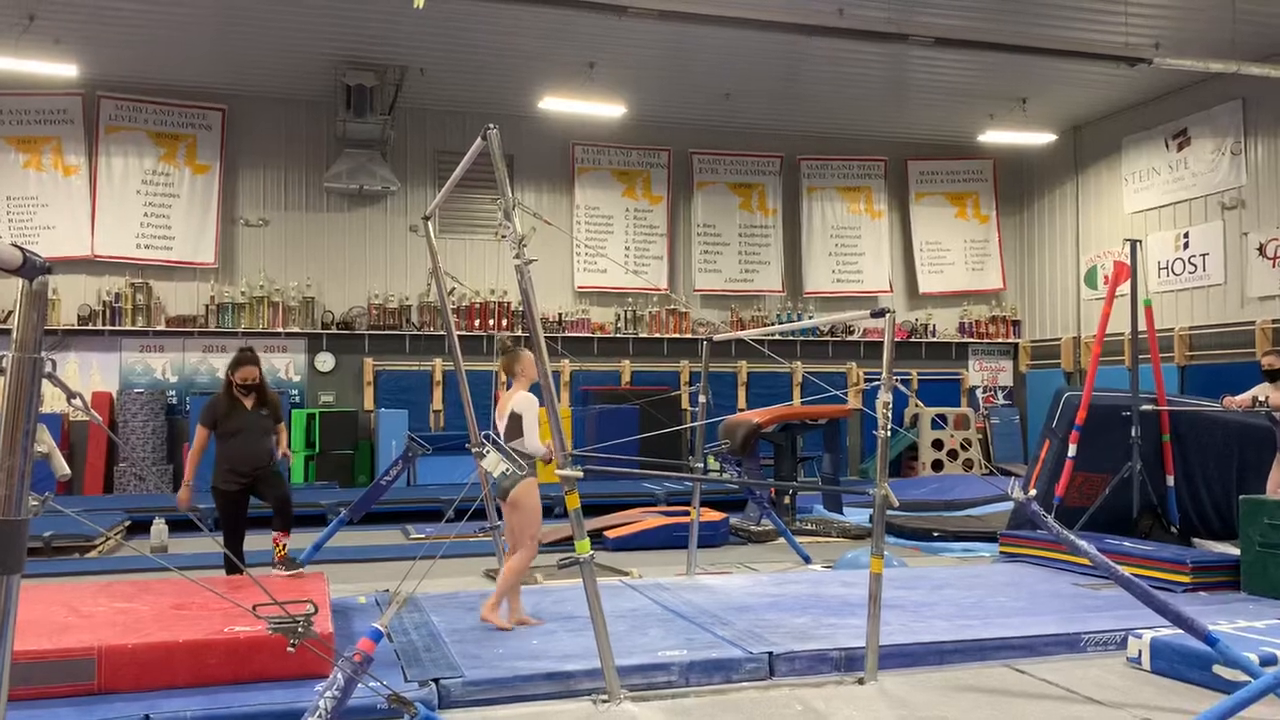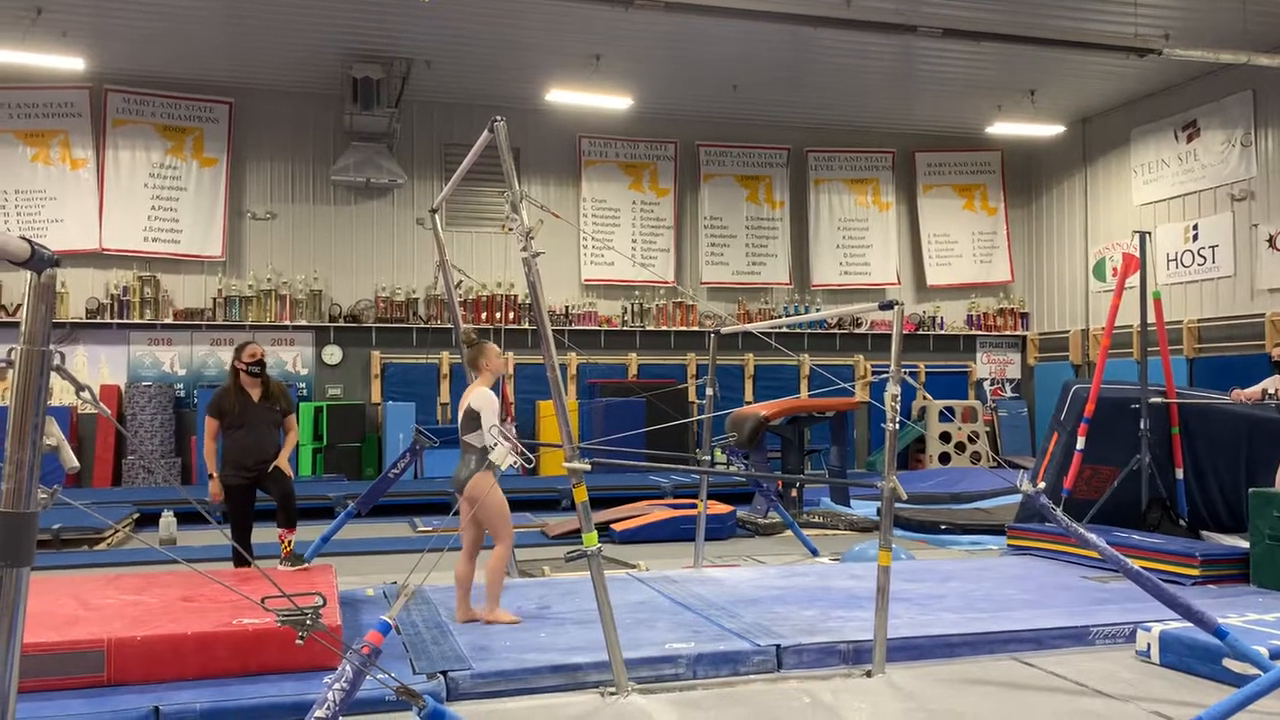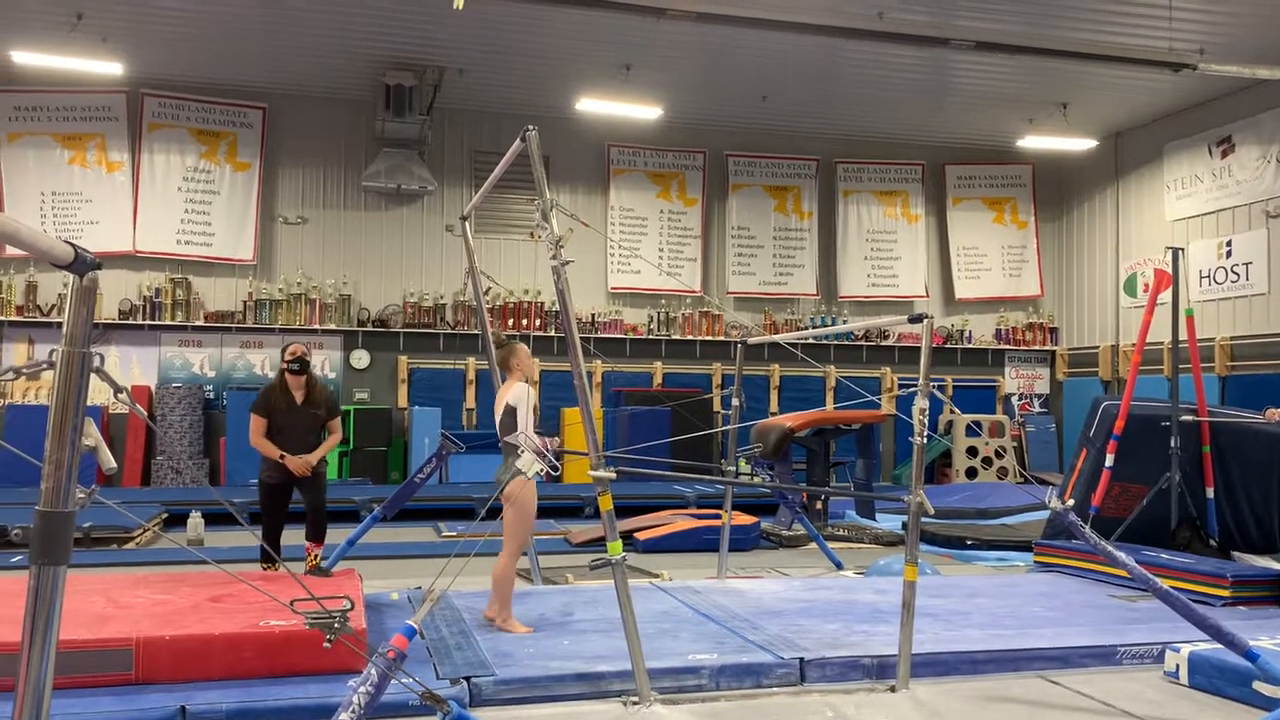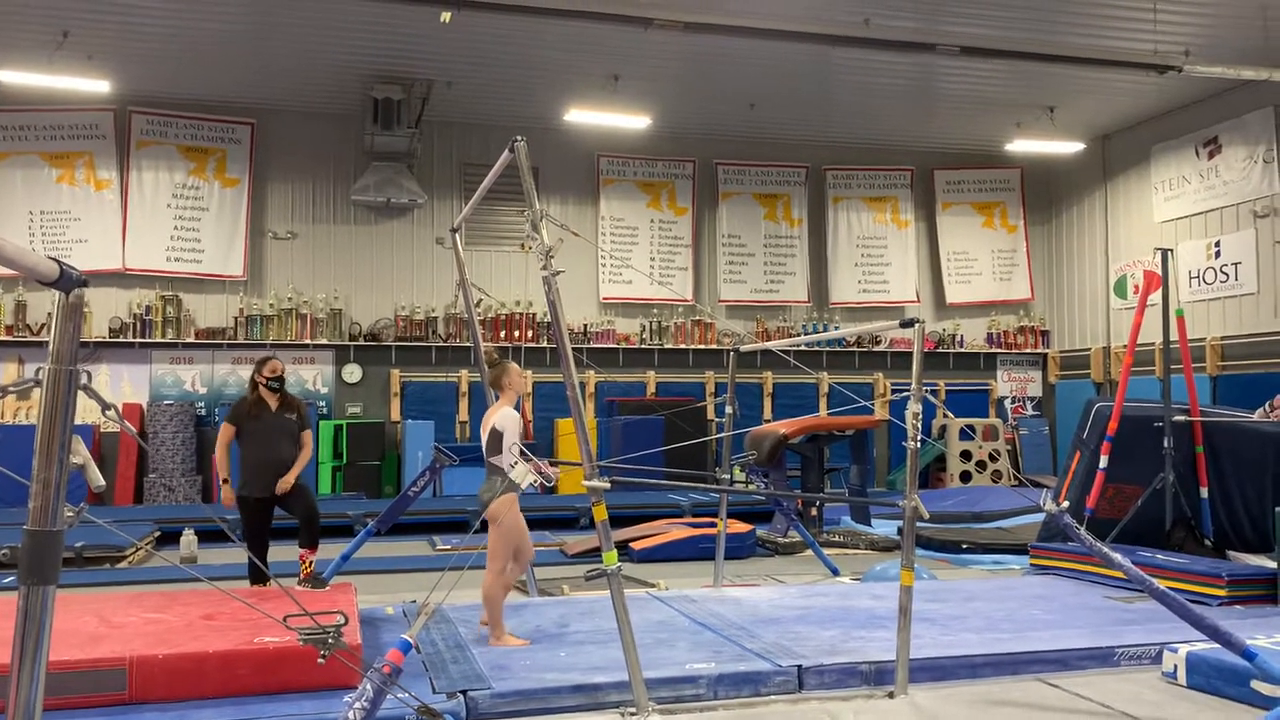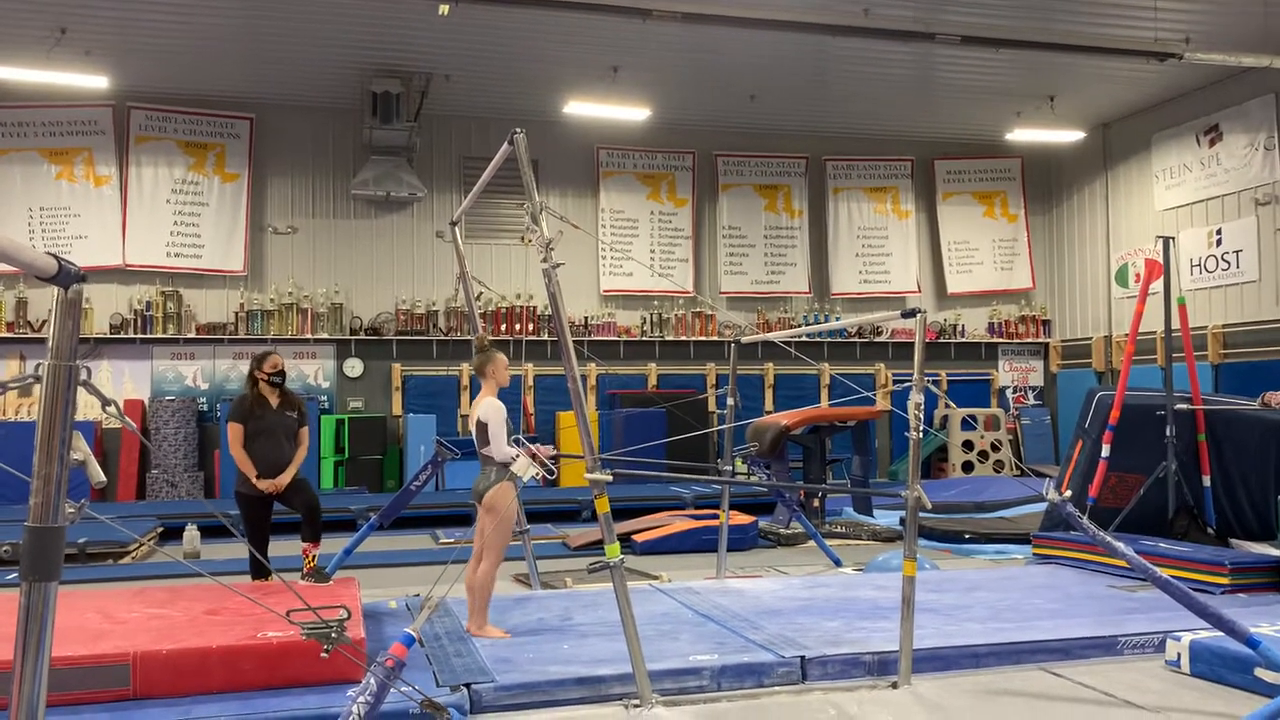
dt=1s
person 1, frame 1
left shoulder: (503, 402)
right shoulder: (527, 399)
right elbow: (532, 446)
left wrist: (544, 451)
right wrist: (549, 453)
left hip: (505, 478)
right hip: (521, 480)
left knee: (515, 551)
right knee: (527, 550)
left ankle: (515, 612)
right ankle: (491, 607)
person 1, frame 2
left shoulder: (470, 394)
right shoulder: (486, 396)
right elbow: (494, 445)
left wrist: (503, 438)
right wrist: (510, 449)
left hip: (465, 474)
right hip: (479, 475)
left knee: (470, 547)
right knee: (505, 540)
left ankle: (464, 609)
right ankle: (493, 608)
person 1, frame 3
left shoulder: (504, 393)
right shoulder: (523, 391)
right elbow: (526, 439)
left wrist: (541, 444)
right wrist: (546, 444)
left hip: (510, 473)
right hip: (519, 476)
left knee: (512, 548)
right knee: (512, 550)
left ankle: (495, 607)
right ankle: (505, 616)
person 1, frame 4
left shoulder: (491, 414)
right shoulder: (510, 416)
right elbow: (510, 464)
left hip: (495, 490)
right hip: (503, 494)
left knee: (524, 557)
right knee: (497, 567)
left ankle: (491, 613)
right ankle: (498, 633)
person 1, frame 5
left shoulder: (478, 404)
right shoulder: (495, 406)
right elbow: (501, 452)
right wrist: (532, 452)
left hip: (485, 481)
right hip: (499, 484)
left knee: (479, 556)
right knee: (492, 559)
left ankle: (474, 619)
right ankle: (480, 624)
person 2, frame 1
left shoulder: (270, 400)
right shoulder: (217, 405)
left elbow: (281, 430)
right elbow: (197, 447)
left wrist: (283, 446)
right wrist: (187, 484)
left hip: (264, 471)
right hip: (228, 480)
left knee: (283, 498)
right knee: (233, 539)
left ankle: (281, 558)
person 2, frame 2
left shoulder: (278, 392)
right shoulder: (223, 397)
left elbow: (292, 430)
right elbow: (210, 440)
left wrist: (283, 457)
right wrist: (213, 477)
left hip: (270, 465)
right hip: (236, 473)
left knee: (287, 493)
right knee: (240, 530)
left ankle: (287, 555)
person 2, frame 3
left shoulder: (323, 395)
right shoulder: (268, 395)
left elbow: (336, 434)
right elbow: (256, 438)
left wrist: (315, 456)
right wrist: (286, 458)
left hip: (311, 467)
right hip: (275, 470)
left knee: (318, 508)
right knee: (271, 527)
left ankle: (313, 565)
person 2, frame 4
left shoulder: (296, 407)
right shoulder: (243, 407)
left elbow: (307, 446)
right elbow: (222, 446)
left wrist: (292, 475)
right wrist: (225, 483)
left hip: (286, 484)
right hip: (252, 489)
left knee: (310, 512)
right knee: (256, 546)
left ankle: (306, 574)
person 2, frame 5
left shoulder: (294, 403)
right shoulder: (243, 404)
left elbow: (303, 444)
right elbow: (235, 447)
left wrist: (288, 474)
right wrist: (257, 479)
left hip: (286, 479)
right hip: (252, 485)
left knee: (312, 505)
right knee: (257, 542)
left ankle: (310, 568)
